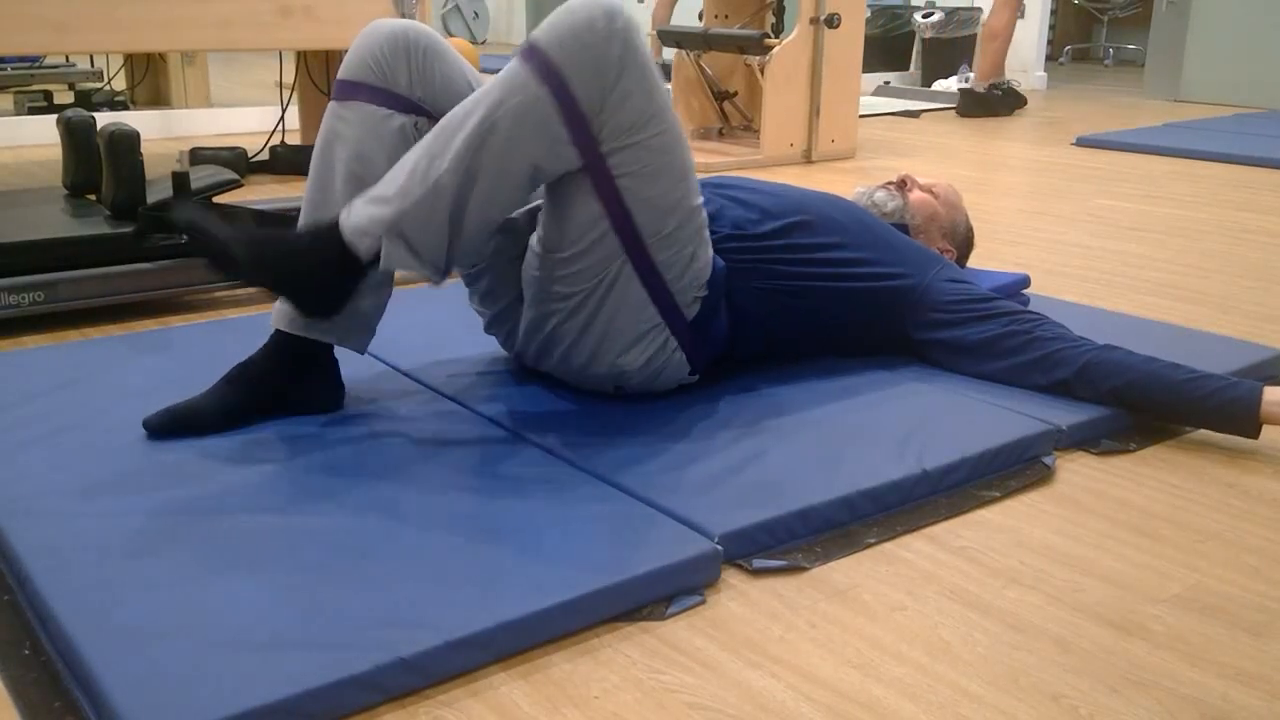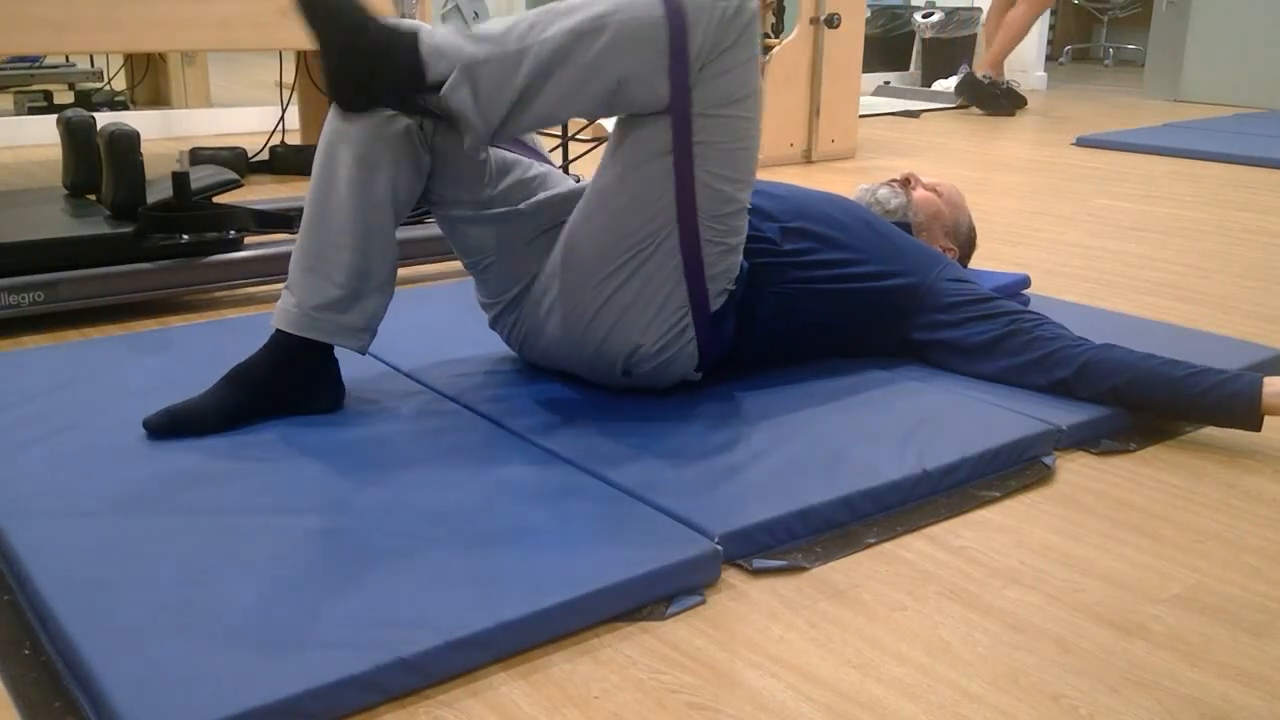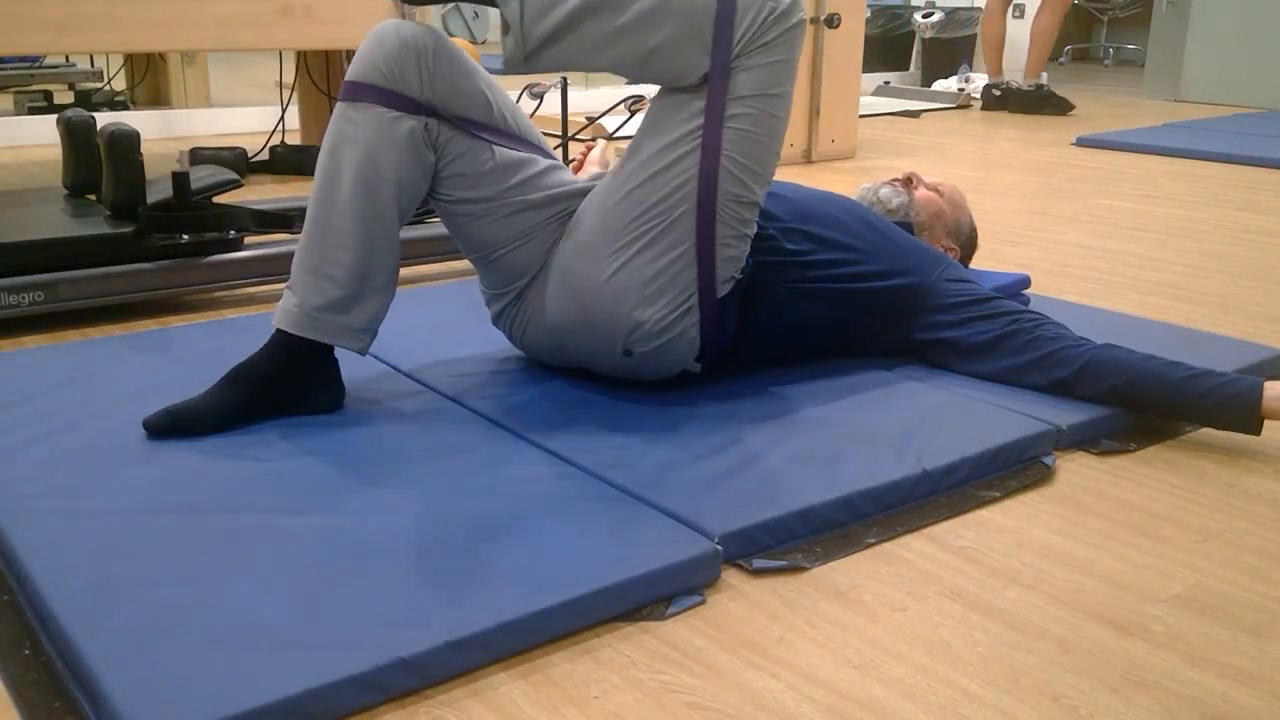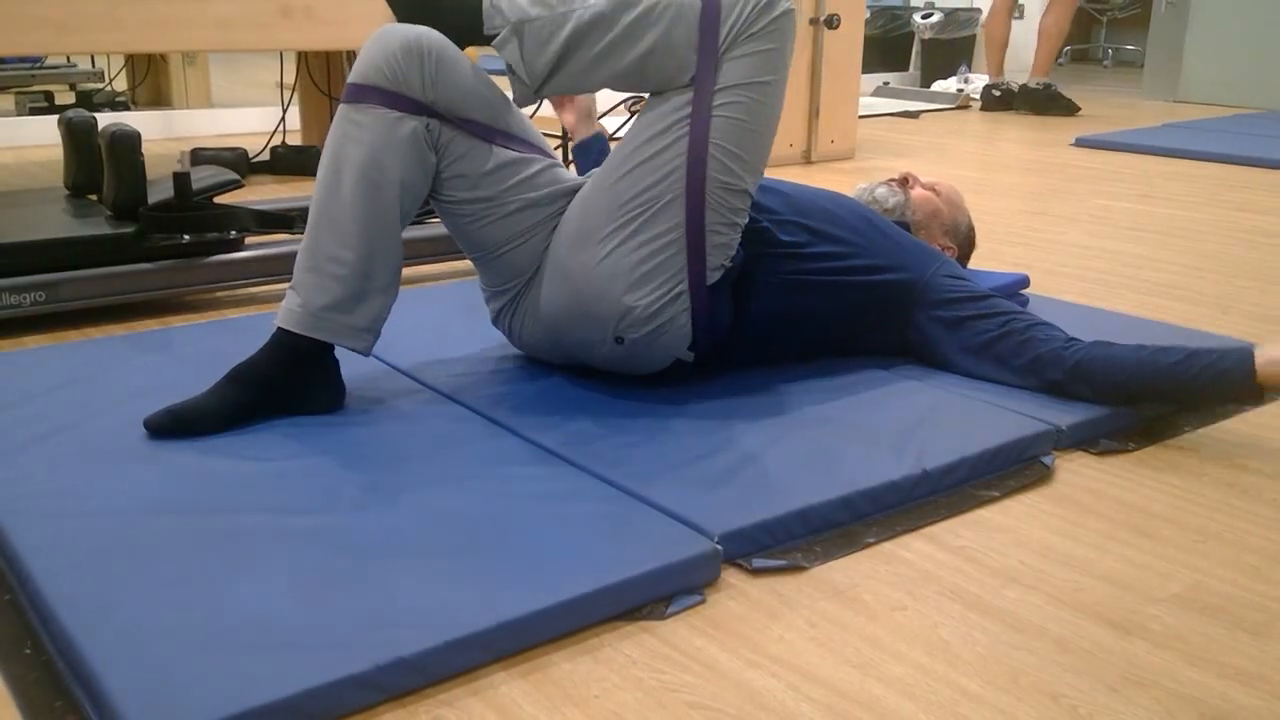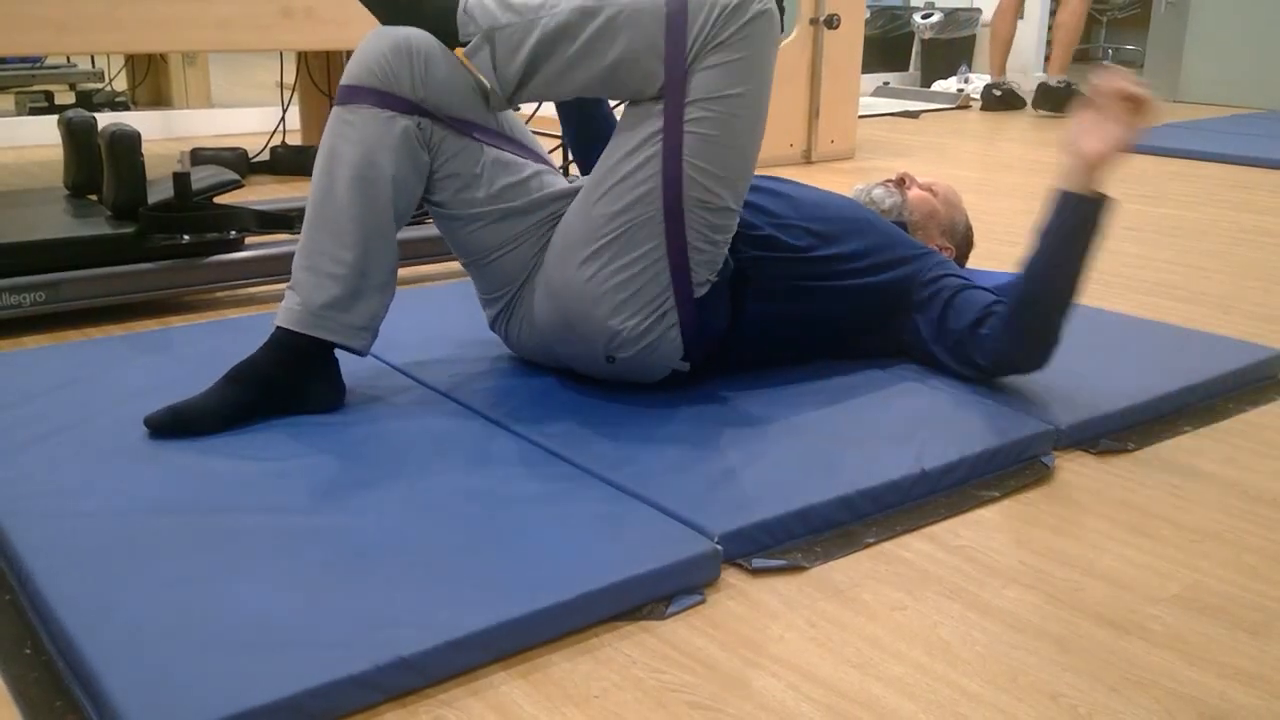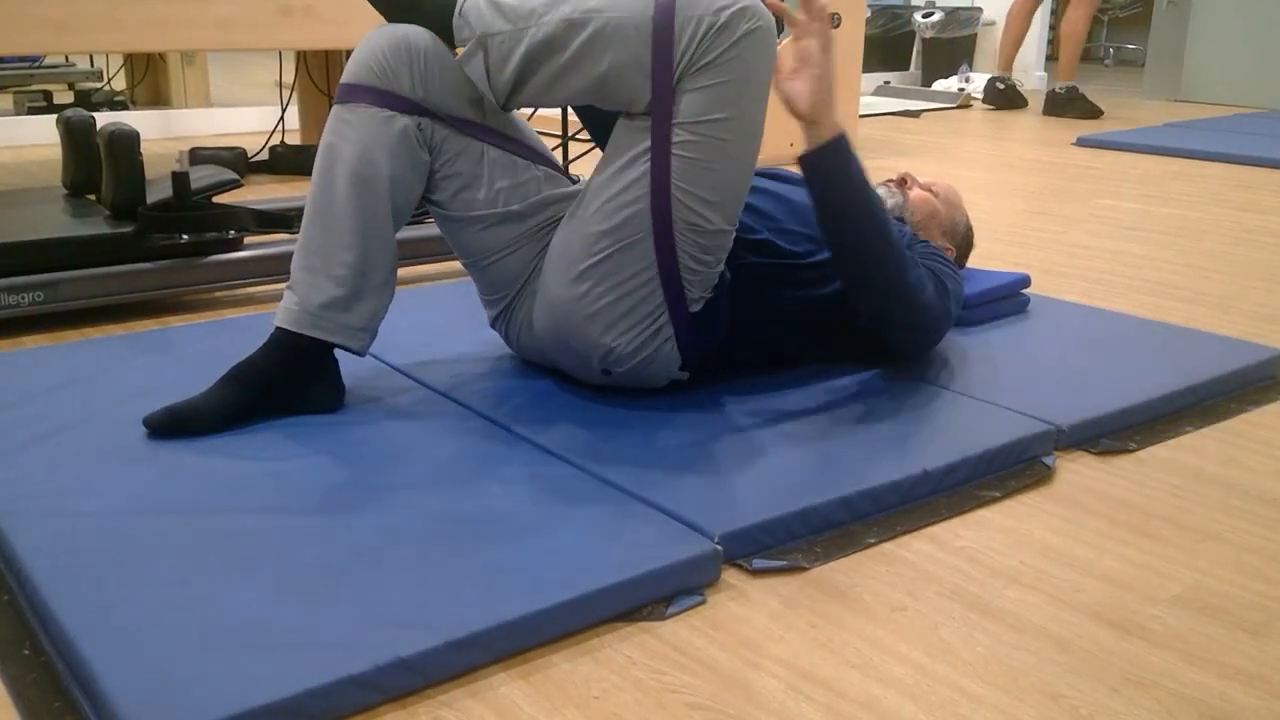
dt=0.3s
person 1, frame 1
left shoulder: (917, 283)
right shoulder: (813, 214)
left elbow: (1071, 357)
left hip: (642, 316)
right hip: (550, 281)
left ankle: (331, 259)
right ankle: (305, 357)
person 1, frame 2
left shoulder: (920, 284)
right shoulder: (833, 220)
left elbow: (1070, 358)
left hip: (644, 314)
right hip: (551, 281)
right ankle: (302, 354)
person 1, frame 3
left shoulder: (921, 280)
right shoulder: (834, 220)
left elbow: (1070, 357)
right wrist: (601, 174)
left hip: (645, 302)
right hip: (557, 271)
right ankle: (303, 354)
person 1, frame 4
left shoulder: (919, 280)
right shoulder: (817, 217)
left elbow: (1065, 359)
right wrist: (576, 115)
left hip: (639, 298)
right hip: (557, 269)
right ankle: (304, 353)
person 1, frame 5
left shoulder: (911, 276)
right shoulder: (813, 214)
left elbow: (1006, 346)
right elbow: (612, 173)
left wrist: (1081, 181)
left hip: (629, 308)
right hip: (543, 279)
right ankle: (303, 353)
person 1, frame 6
left shoulder: (923, 286)
right shoulder: (805, 213)
left elbow: (891, 298)
right elbow: (648, 145)
left wrist: (819, 126)
left hip: (632, 316)
right hip: (541, 275)
right ankle: (303, 351)
